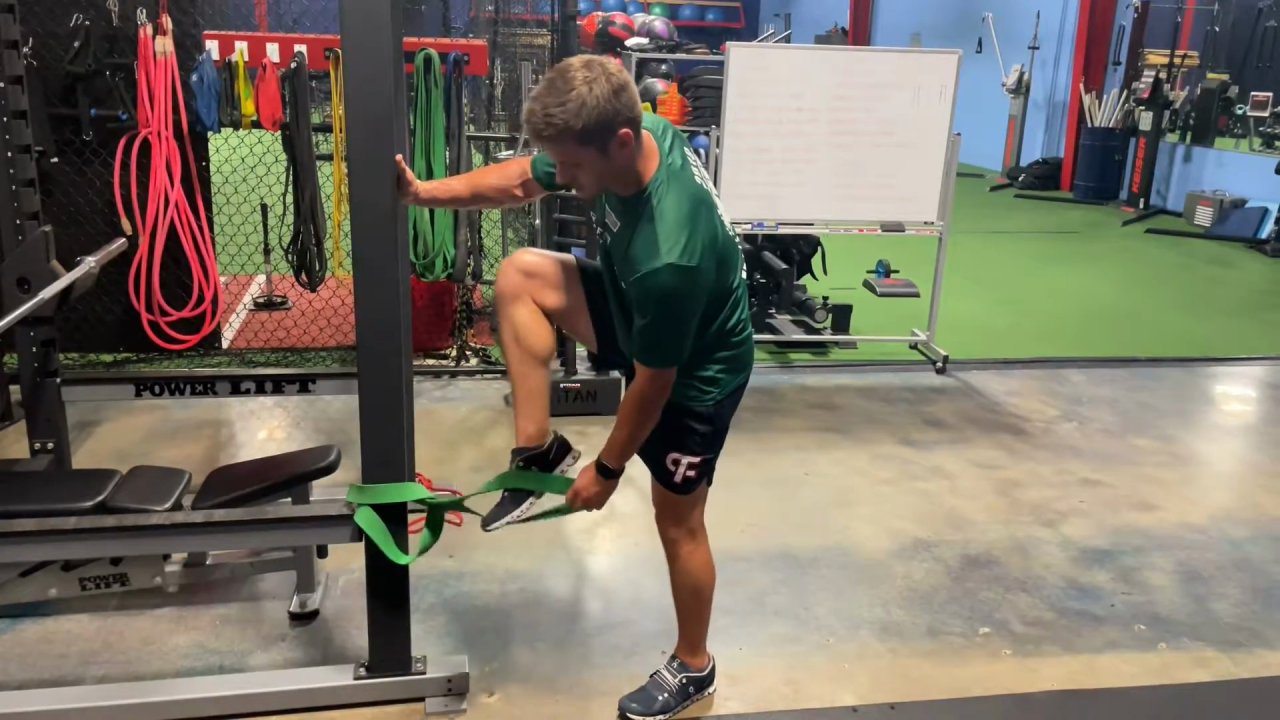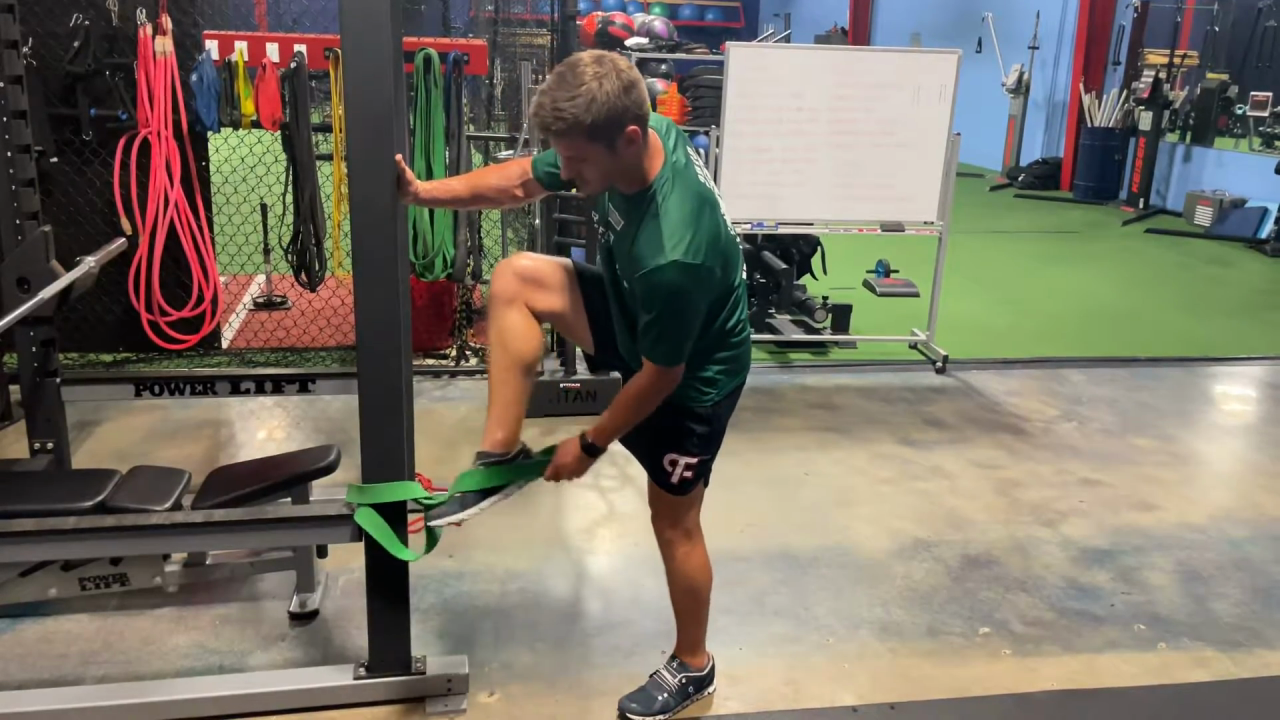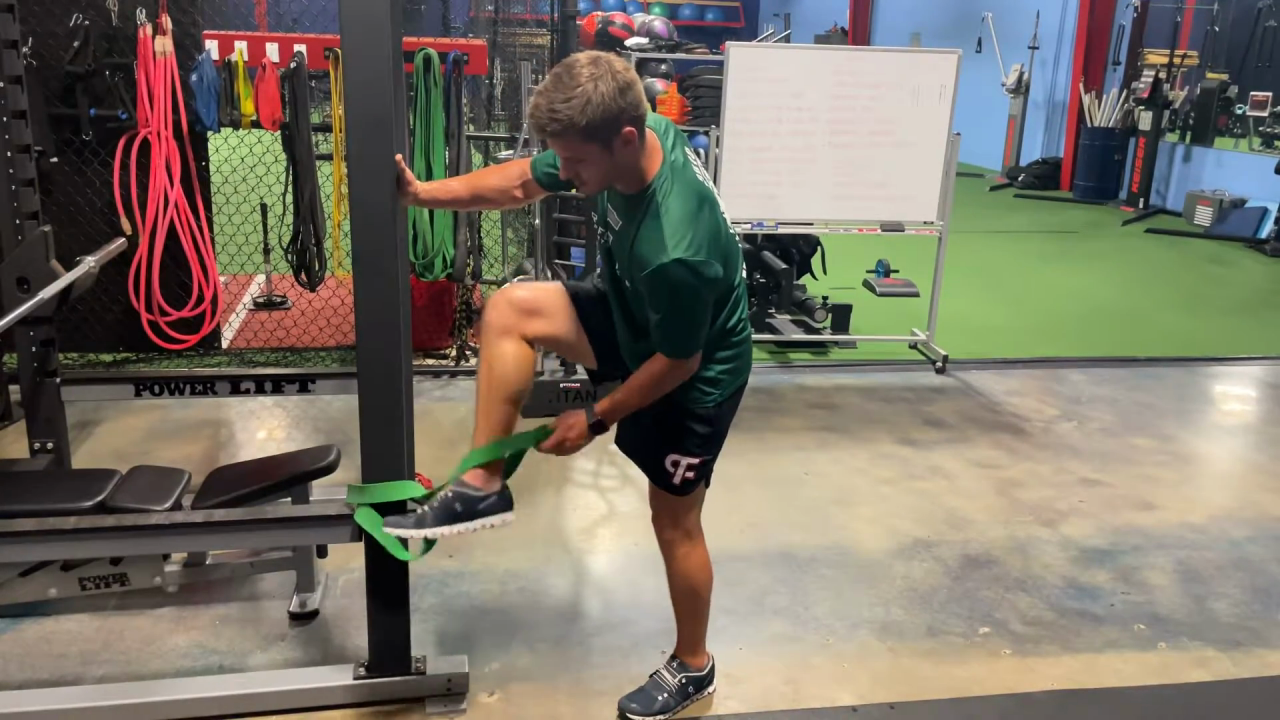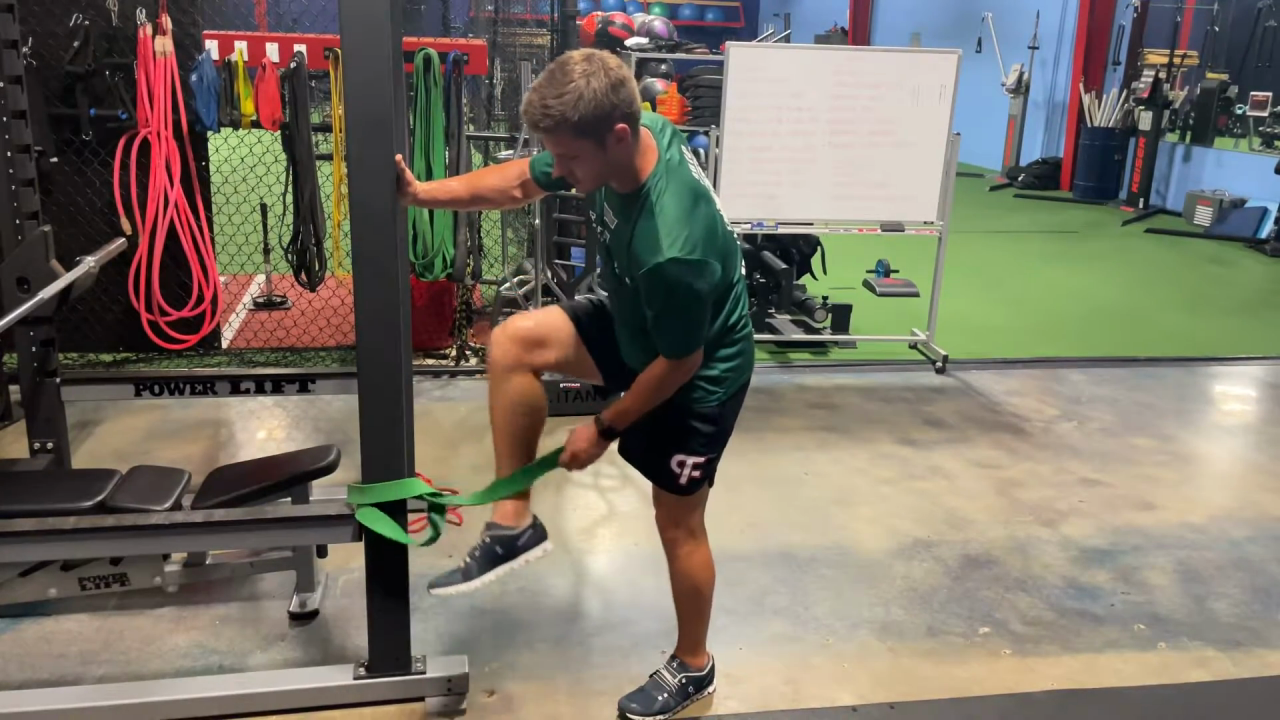
dt=0.2s
person 1, frame 1
left shoulder: (669, 258)
right shoulder: (639, 132)
left elbow: (653, 383)
right elbow: (521, 180)
left wrist: (605, 471)
right wrist: (424, 191)
left hip: (698, 372)
right hip: (642, 317)
left knee: (676, 519)
right knee: (520, 274)
left ankle: (693, 665)
right ankle: (538, 449)
person 1, frame 2
left shoulder: (674, 255)
right shoulder: (635, 135)
left elbow: (660, 375)
right elbow: (521, 180)
left wrist: (589, 445)
right wrist: (424, 191)
left hip: (693, 374)
right hip: (635, 315)
left knee: (672, 521)
right knee: (514, 278)
left ankle: (693, 666)
right ankle: (501, 456)
person 1, frame 3
left shoulder: (675, 251)
right shoulder: (631, 136)
left elbow: (676, 363)
right elbow: (521, 181)
left wrist: (595, 419)
right wrist: (423, 192)
left hip: (694, 376)
right hip: (636, 320)
left knee: (673, 521)
right knee: (510, 309)
left ankle: (692, 666)
right ankle: (483, 482)
person 1, frame 4
left shoulder: (673, 249)
right shoulder: (626, 138)
left elbow: (677, 363)
right elbow: (518, 183)
left wrist: (604, 429)
right wrist: (423, 192)
left hip: (698, 376)
right hip: (636, 326)
left knee: (677, 522)
right knee: (512, 342)
left ankle: (692, 666)
right ankle: (513, 524)
